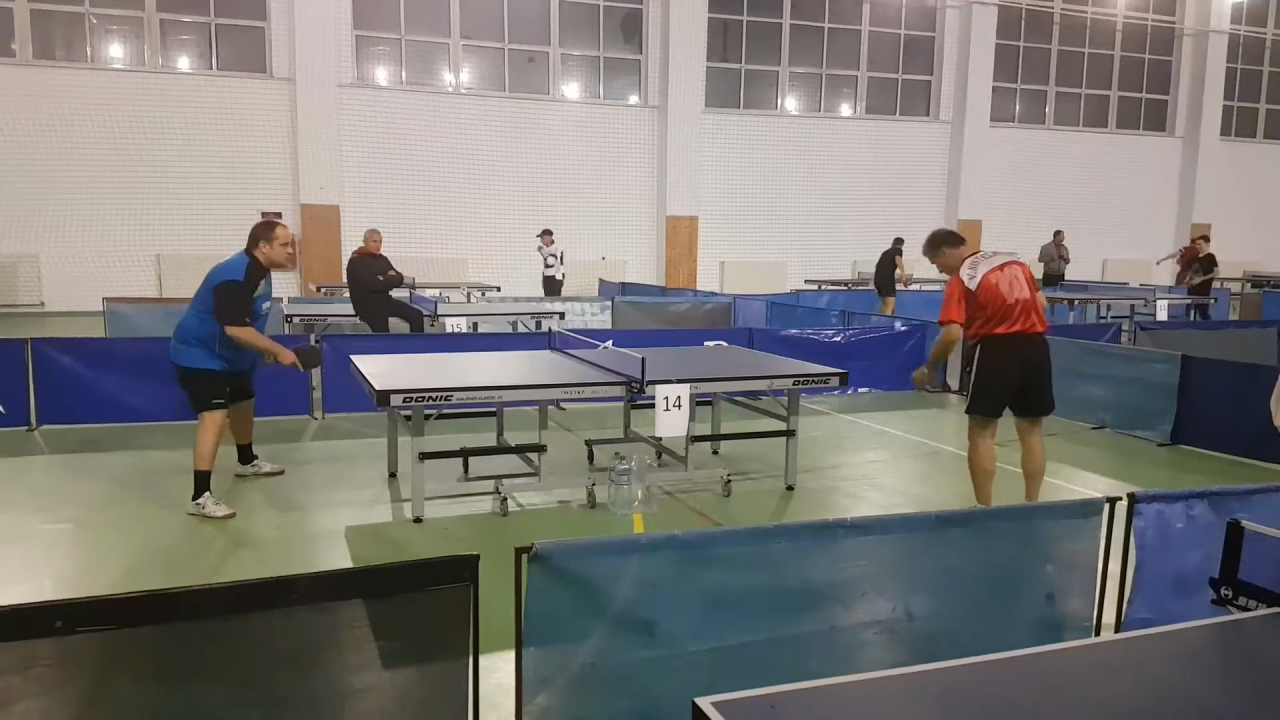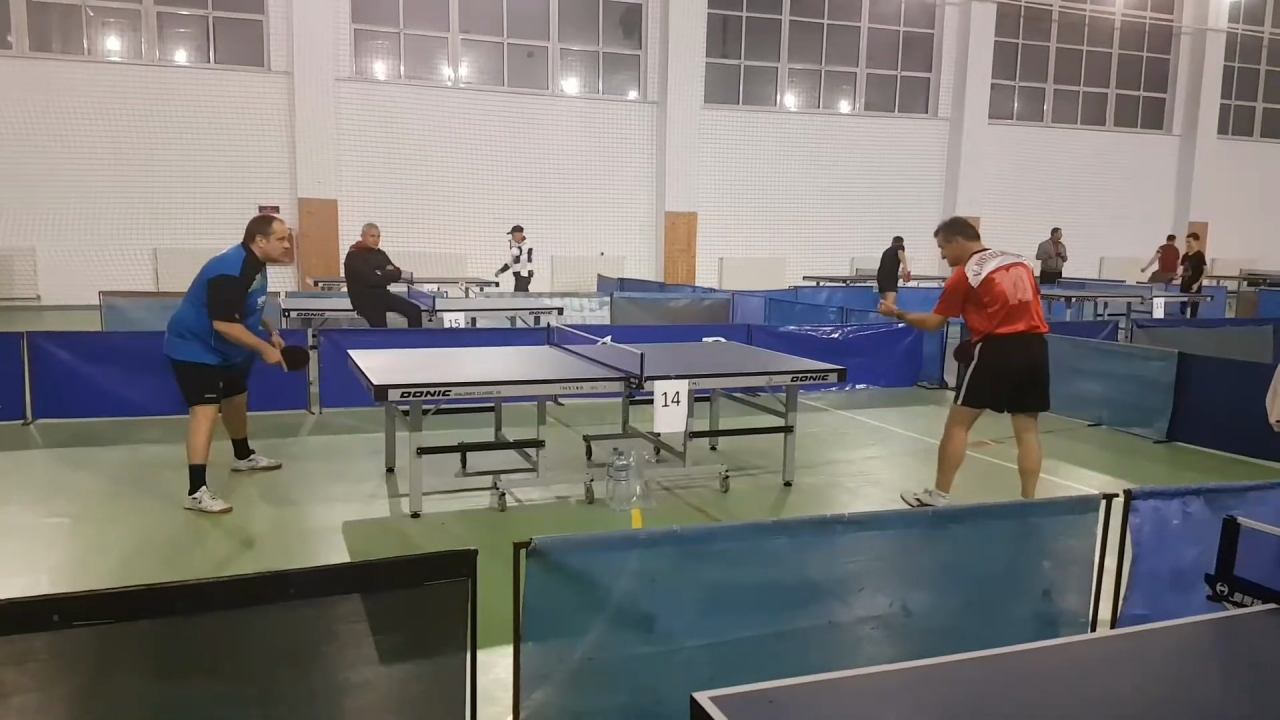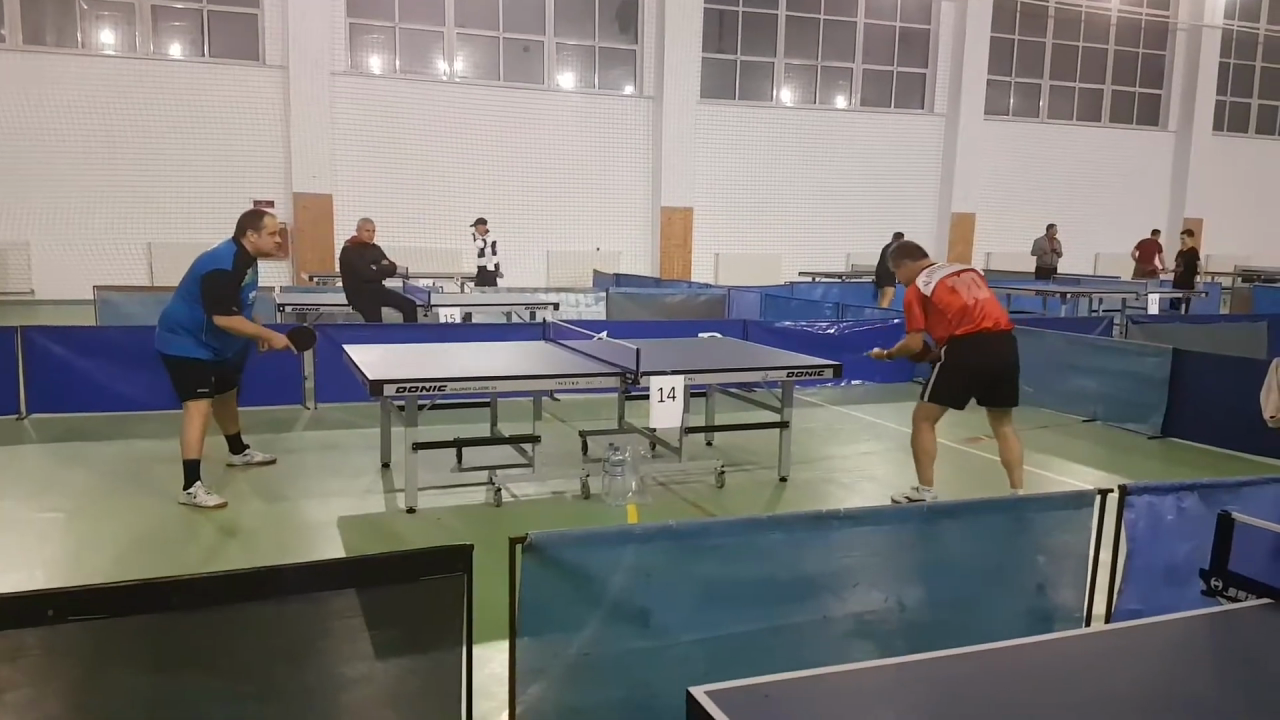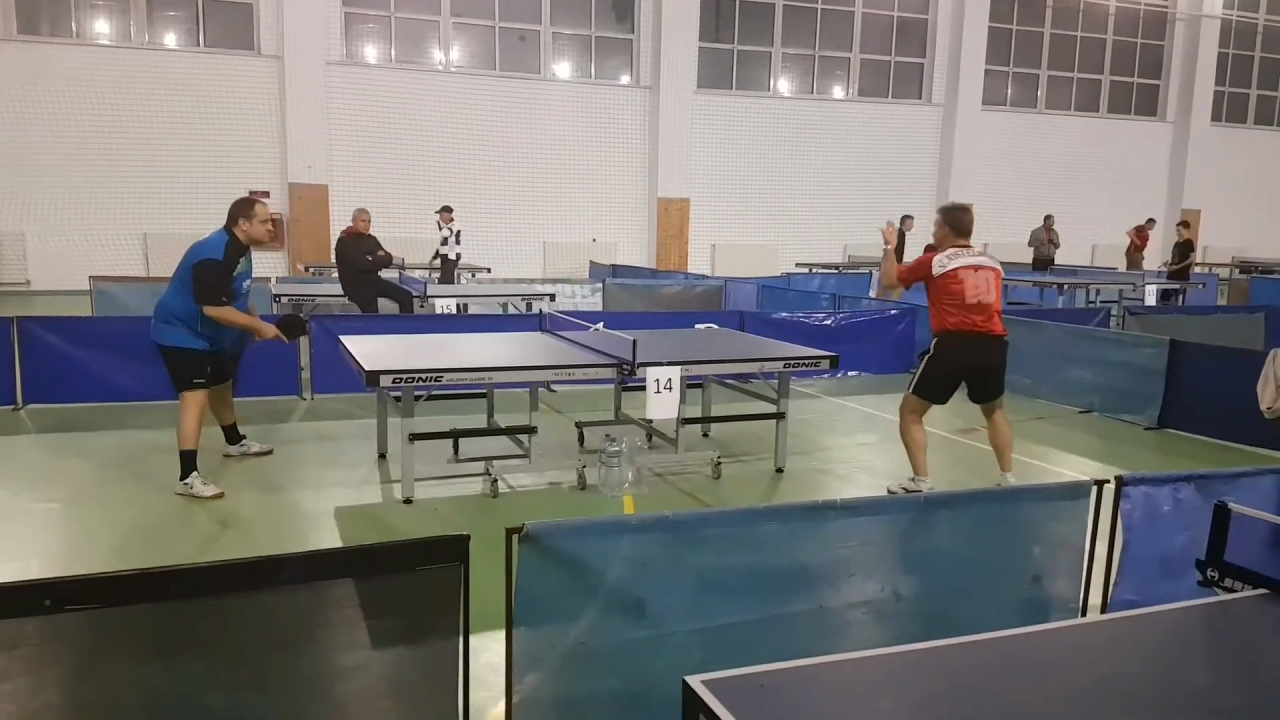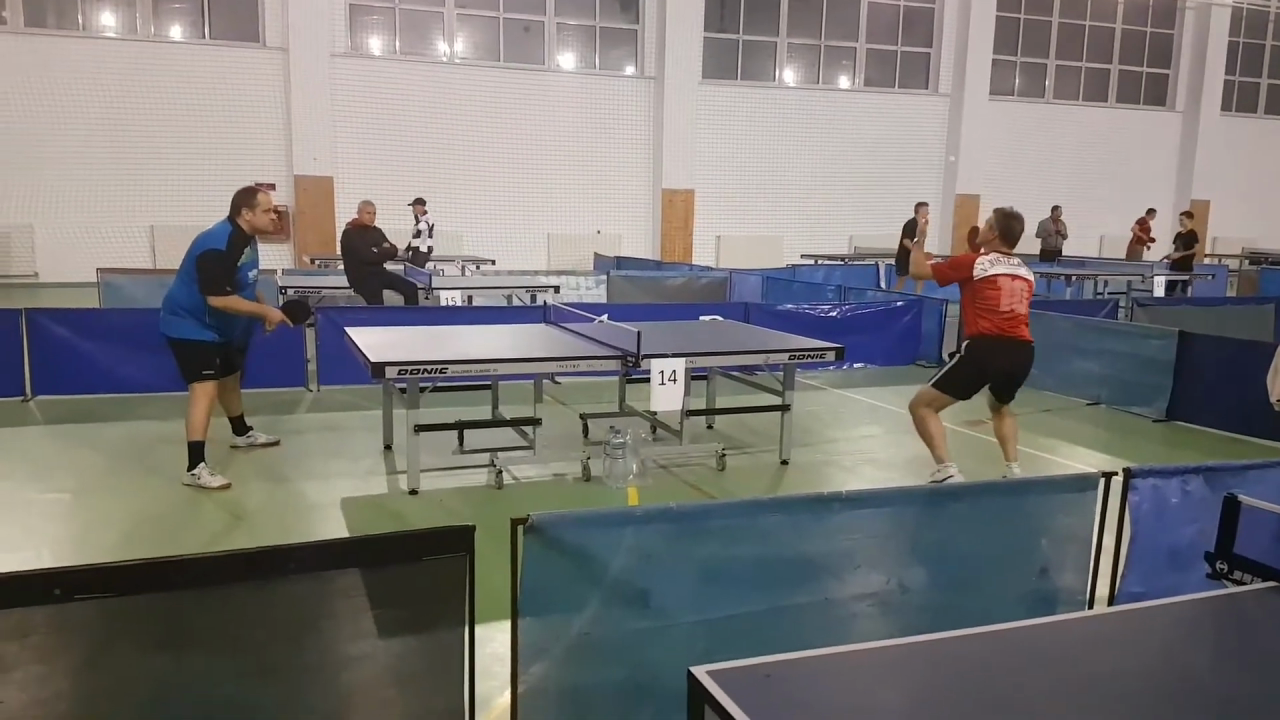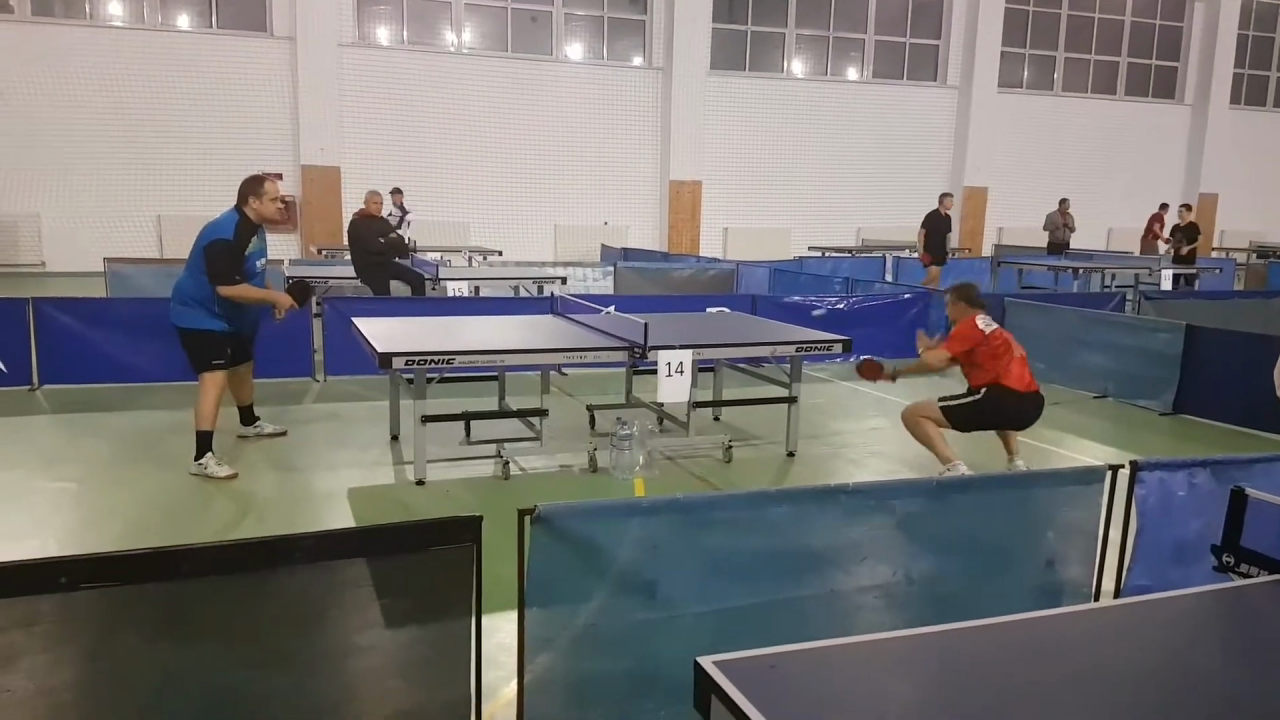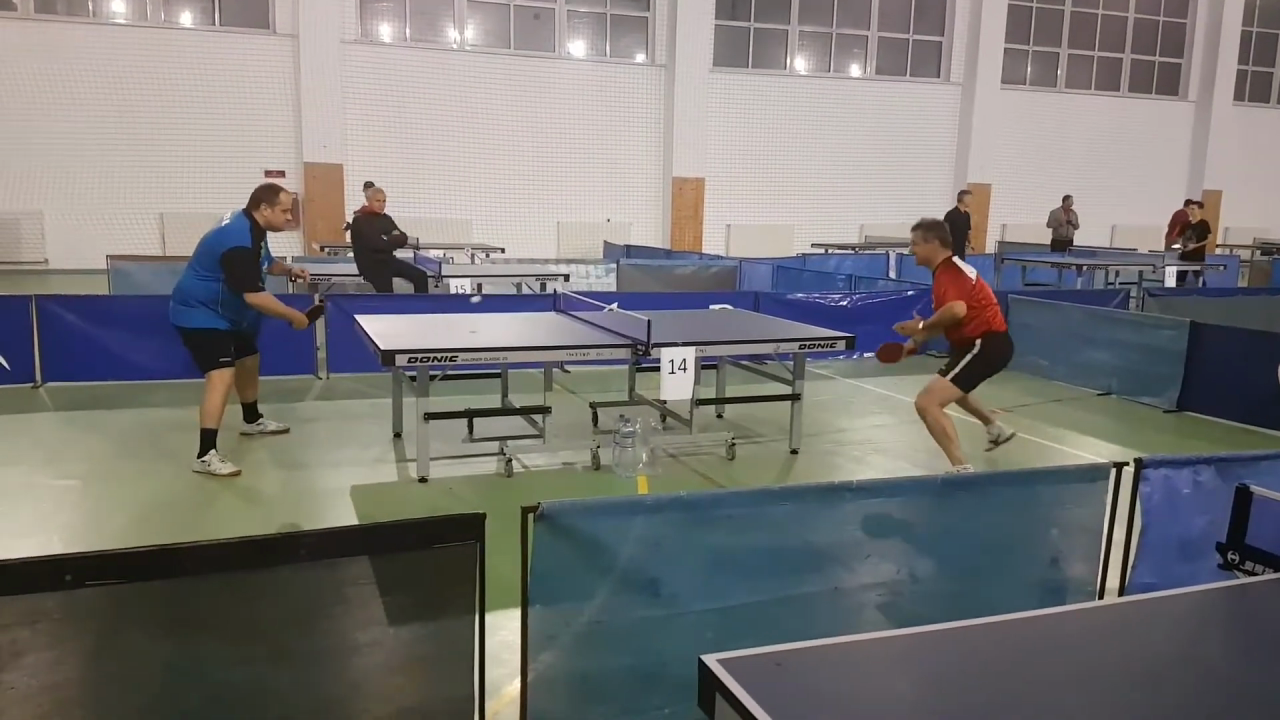
dt=0.4s
person 1, frame 1
left shoulder: (258, 271)
right shoulder: (236, 277)
right elbow: (236, 329)
left wrist: (265, 346)
right wrist: (279, 351)
left hip: (225, 356)
right hip: (199, 355)
left knee: (243, 404)
right knee: (214, 417)
left ankle: (247, 461)
right ankle: (201, 497)
person 1, frame 2
left shoulder: (254, 264)
right shoulder: (231, 271)
right elbow: (224, 323)
left wrist: (272, 332)
right wrist: (264, 349)
left hip: (221, 349)
right hip: (194, 347)
left knee: (236, 399)
right knee: (206, 411)
left ankle: (244, 456)
right ankle: (197, 492)
person 1, frame 3
left shoulder: (244, 259)
right shoulder: (223, 265)
right elbow: (225, 318)
left wrist: (258, 332)
right wrist: (269, 335)
left hip: (211, 344)
right hip: (185, 343)
left knee: (226, 395)
right knee: (199, 406)
left ankle: (238, 451)
right ankle: (191, 487)
person 1, frame 4
left shoulder: (239, 248)
right shoulder: (214, 254)
right elbow: (214, 308)
left wrist: (252, 318)
right wrist: (259, 326)
left hip: (207, 334)
right hip: (181, 333)
left knee: (222, 385)
right knee: (195, 397)
left ankle: (235, 442)
right ankle: (188, 477)
person 1, frame 5
left shoulder: (246, 239)
right shoulder: (218, 245)
right elbow: (219, 298)
left wrist: (262, 307)
right wrist: (265, 311)
left hip: (219, 327)
right hip: (191, 325)
left knee: (230, 378)
right knee: (205, 388)
left ankle: (242, 433)
right ankle: (195, 468)
person 1, frame 6
left shoulder: (254, 227)
right shoulder: (225, 235)
right elbow: (228, 287)
left wrist: (273, 298)
right wrist: (274, 296)
left hip: (231, 317)
right hip: (201, 316)
left knee: (242, 367)
right knee: (215, 379)
left ankle: (249, 423)
right ankle: (202, 458)
person 1, frame 7
left shoulder: (251, 227)
right shoulder: (240, 241)
left elbow: (258, 265)
right elbow: (255, 295)
left wrist: (288, 269)
right wrist: (294, 316)
left hip: (225, 313)
right hip: (201, 315)
left knee: (248, 362)
right knee: (221, 376)
left ankle: (252, 420)
right ankle: (206, 454)
person 2, frame 1
left shoulder: (960, 280)
right shoulder: (1014, 260)
left elbow: (952, 334)
right elbow: (1042, 304)
left wrist: (928, 369)
left hip: (997, 352)
right hip: (1035, 348)
left knee: (981, 434)
right knee: (1031, 433)
left ankle: (984, 510)
person 2, frame 2
left shoulder: (965, 275)
right shoulder: (1020, 261)
left elbow: (935, 322)
right elbow: (1034, 306)
left wrist: (898, 314)
left hip: (996, 350)
right hip: (1034, 348)
left knee: (958, 424)
right knee: (1027, 431)
left ankle: (939, 496)
right ankle: (1028, 503)
person 2, frame 3
left shoulder: (916, 289)
right shoulder: (969, 271)
left elbow: (915, 344)
left wrist: (886, 354)
left hip: (964, 350)
right hip: (1003, 345)
left knee: (923, 419)
right knee: (1003, 424)
left ankle: (925, 492)
right ankle: (1018, 494)
person 2, frame 4
left shoulder: (934, 262)
right shoulder: (993, 265)
left elbow: (890, 279)
left wrist: (890, 246)
left hip: (954, 346)
right hip: (993, 347)
left knee: (910, 412)
right knee: (994, 412)
left ankle: (921, 482)
right ankle: (1008, 479)
person 2, frame 5
left shoulder: (973, 263)
right shoulder: (1026, 273)
left elbow: (918, 271)
left wrist: (918, 241)
left hip: (983, 350)
right hip: (1021, 352)
left knee: (921, 406)
right knee: (1000, 408)
left ankle: (947, 471)
right ankle: (1013, 470)
person 2, frame 6
left shoulder: (969, 327)
right shoulder: (995, 331)
left elbow: (934, 362)
left wrist: (924, 349)
right wrist: (899, 372)
left hip: (1005, 403)
left knee: (912, 415)
left ankle: (956, 471)
right ankle: (1017, 463)
person 2, frame 7
left shoulder: (949, 273)
right shoulder: (950, 270)
left elbow: (956, 311)
right elbow: (945, 322)
left wrist: (920, 325)
right wrist: (917, 340)
left hip: (986, 346)
right hip: (992, 343)
left knee: (927, 403)
right knee: (951, 386)
left ankle: (963, 471)
right ankle: (994, 428)
